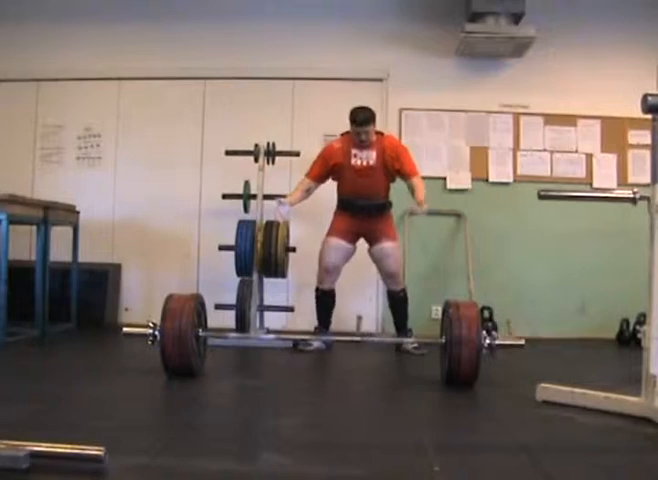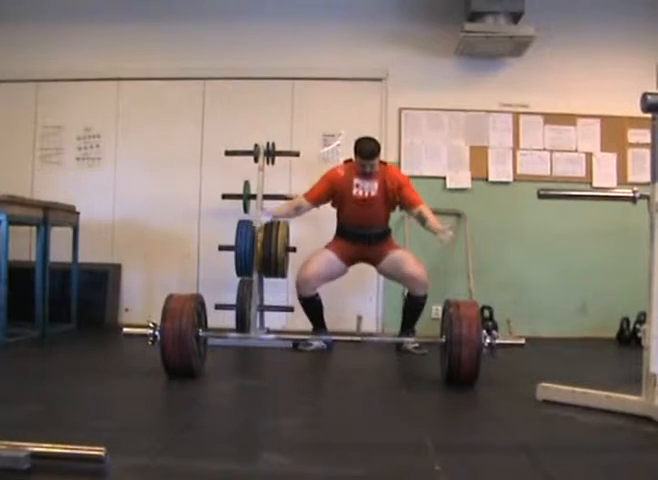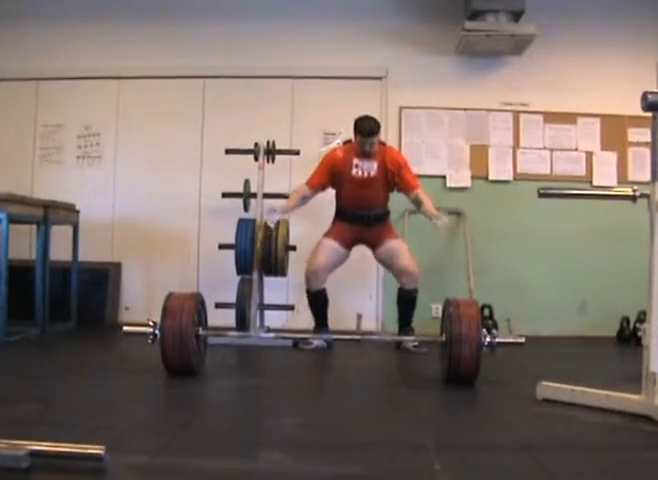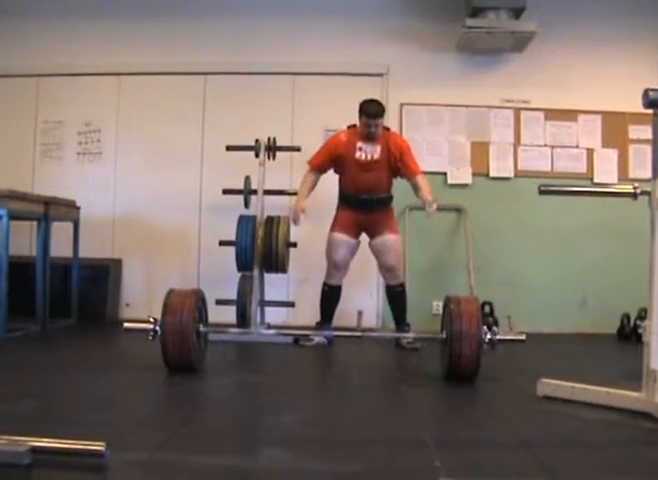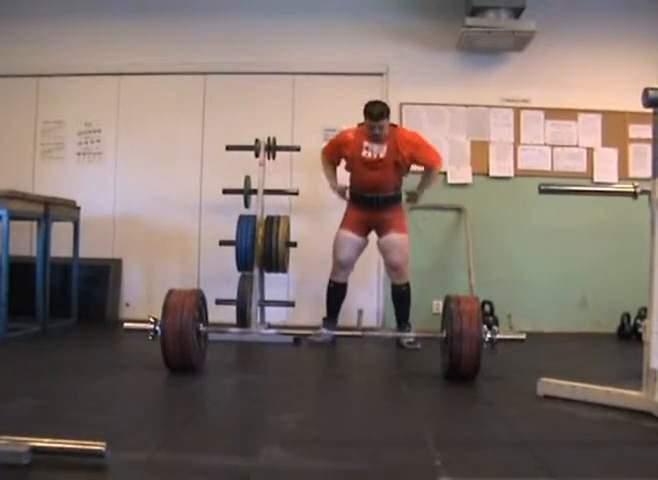
dt=0.3s
person 1, frame 1
left shoulder: (392, 146)
right shoulder: (335, 149)
left elbow: (413, 178)
right elbow: (311, 181)
left wrist: (420, 199)
right wrist: (289, 202)
left hip: (380, 218)
right hip: (346, 216)
left knee: (394, 276)
right knee: (327, 273)
left ankle: (404, 336)
right ankle: (322, 334)
person 1, frame 2
left shoulder: (394, 177)
right shoulder: (337, 176)
left elbow: (418, 209)
right elbow: (304, 203)
left wrist: (438, 229)
right wrist: (274, 214)
left hip: (381, 243)
right hip: (345, 242)
left knee: (420, 280)
right knee: (305, 280)
left ankle: (406, 336)
right ankle: (321, 334)
person 1, frame 3
left shoulder: (393, 158)
right shoulder: (336, 157)
left elbow: (415, 192)
right elbow: (308, 189)
left wrist: (433, 213)
right wrist: (282, 209)
left hip: (380, 226)
right hip: (344, 225)
left knee: (410, 274)
right knee: (314, 272)
left ankle: (405, 334)
right ankle: (322, 332)
person 1, frame 4
left shoulder: (396, 143)
right shoulder: (340, 140)
left elbow: (416, 176)
right elbow: (314, 170)
left wrist: (427, 197)
right wrist: (300, 200)
left hip: (381, 213)
right hip: (348, 211)
left knee: (392, 270)
right knee: (335, 269)
left ankle: (403, 330)
right ankle: (323, 330)
person 1, frame 5
left shoulder: (406, 139)
right shoulder: (348, 138)
left elbow: (434, 162)
right elbow: (327, 156)
left wrist: (418, 192)
right wrist: (334, 185)
left hip: (391, 211)
right hip: (357, 209)
left knee: (398, 269)
right knee: (340, 266)
left ankle: (404, 329)
right ankle: (329, 324)
